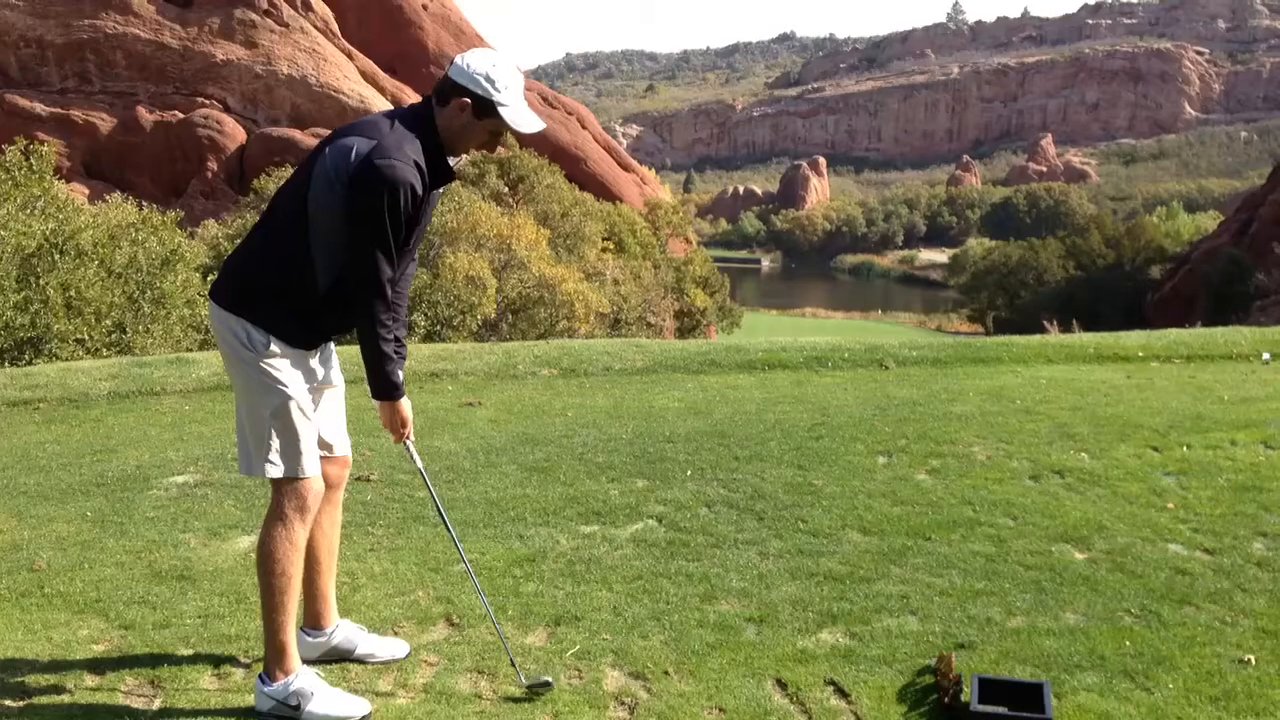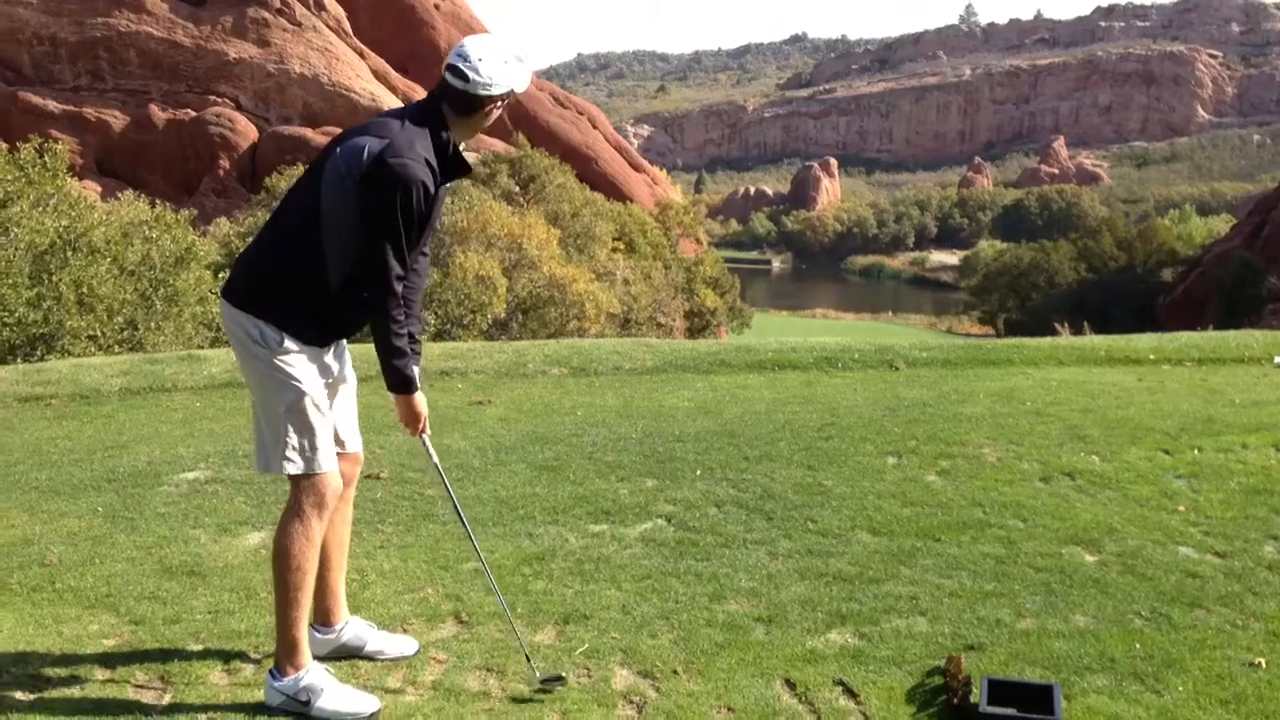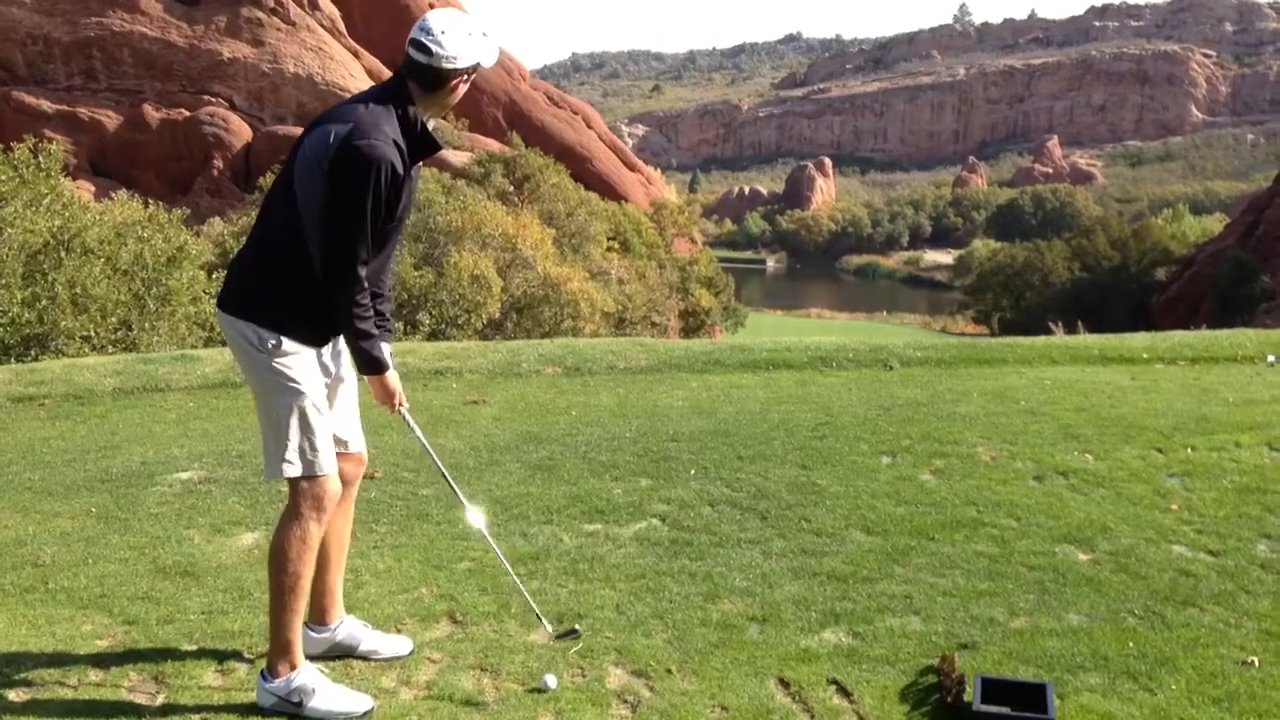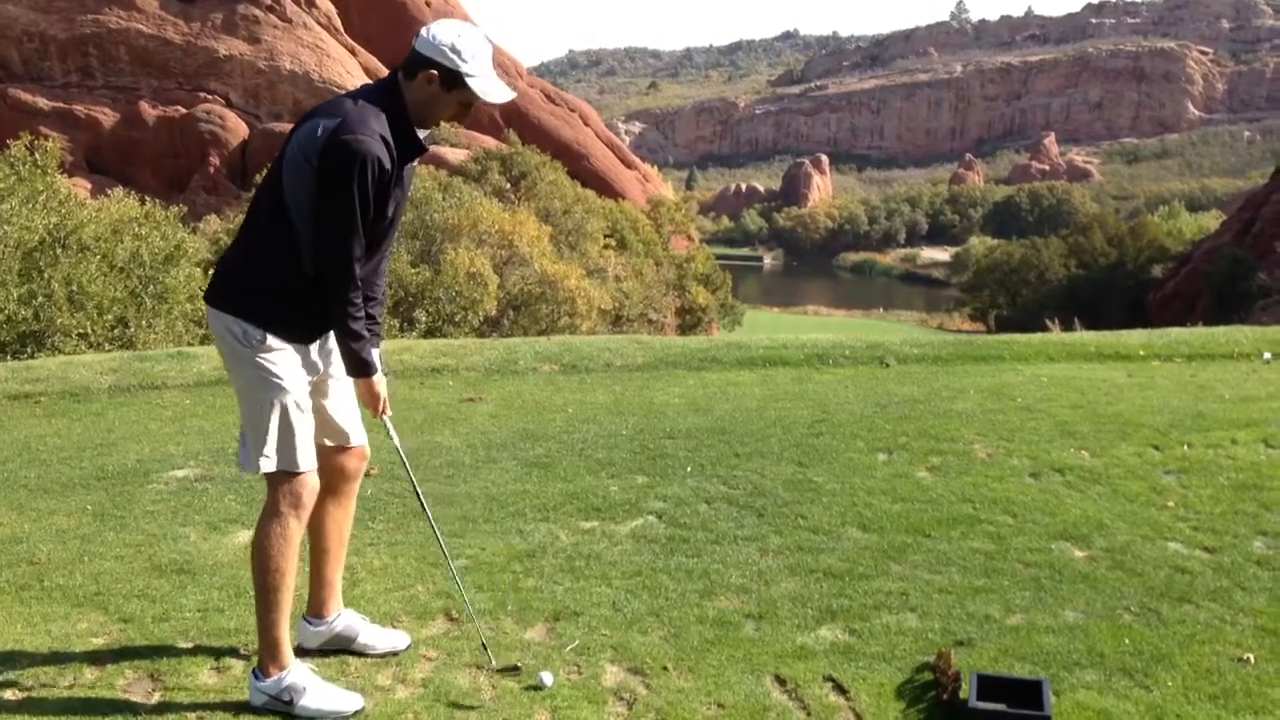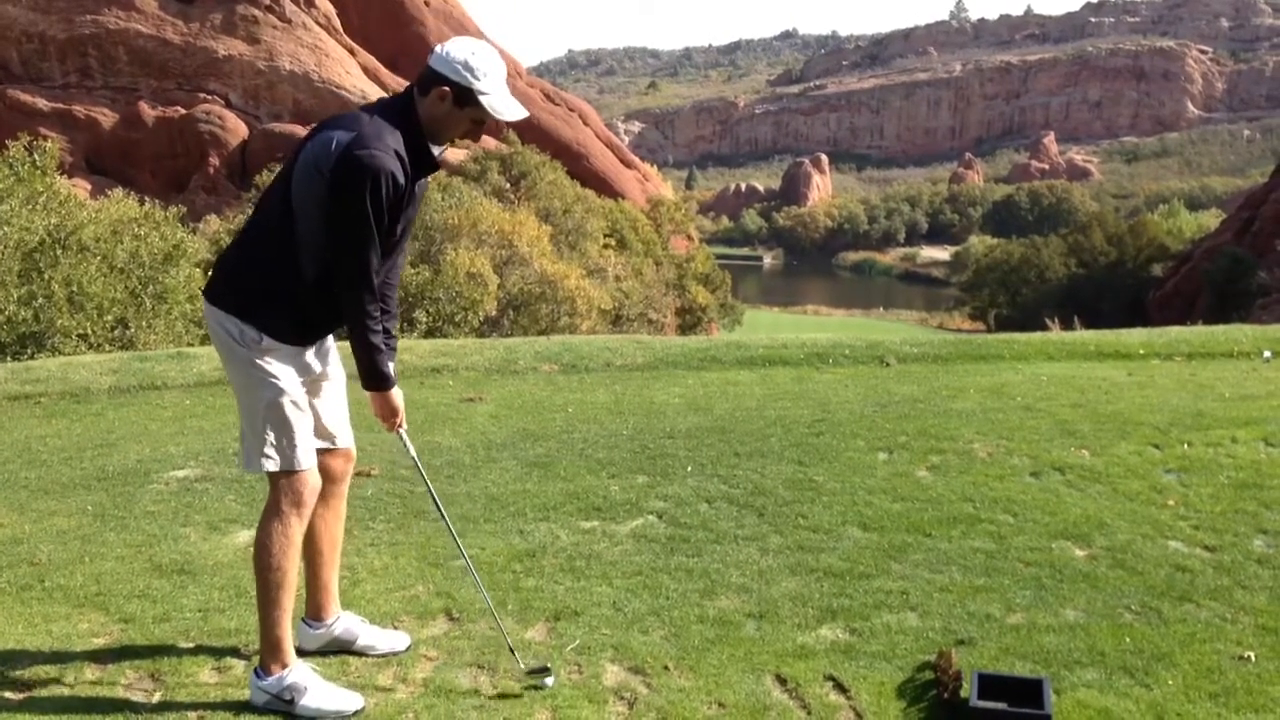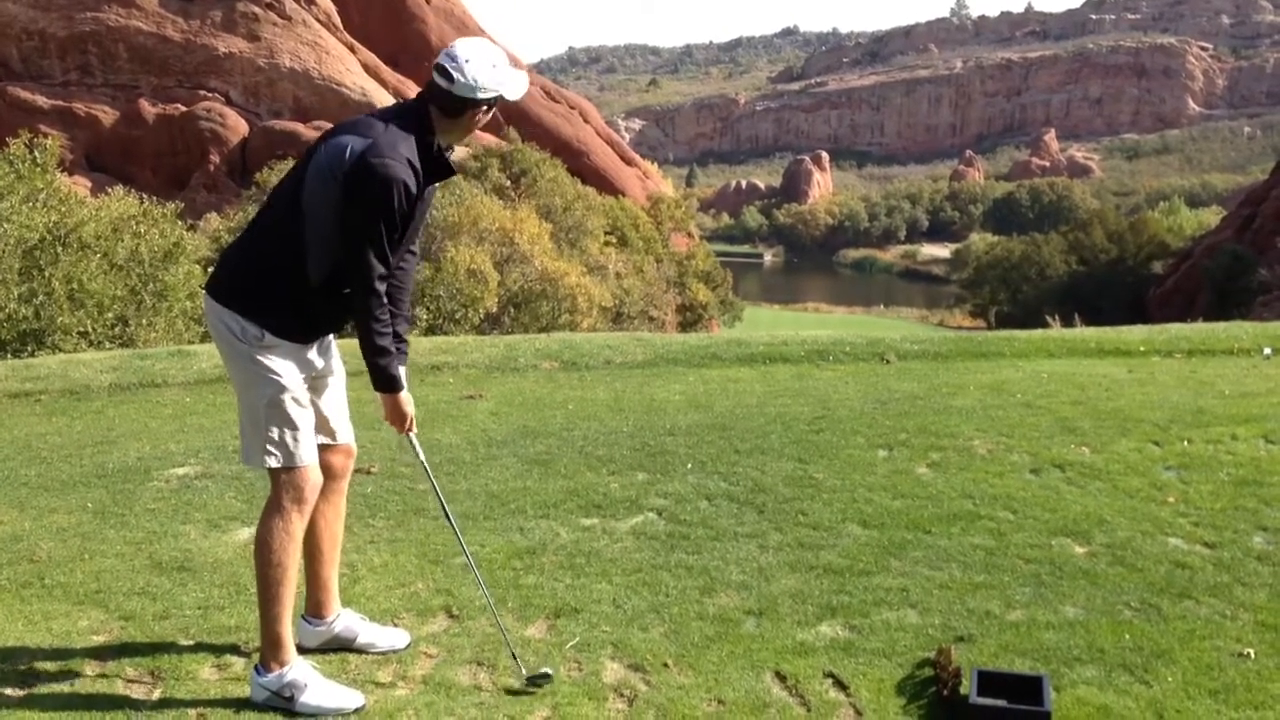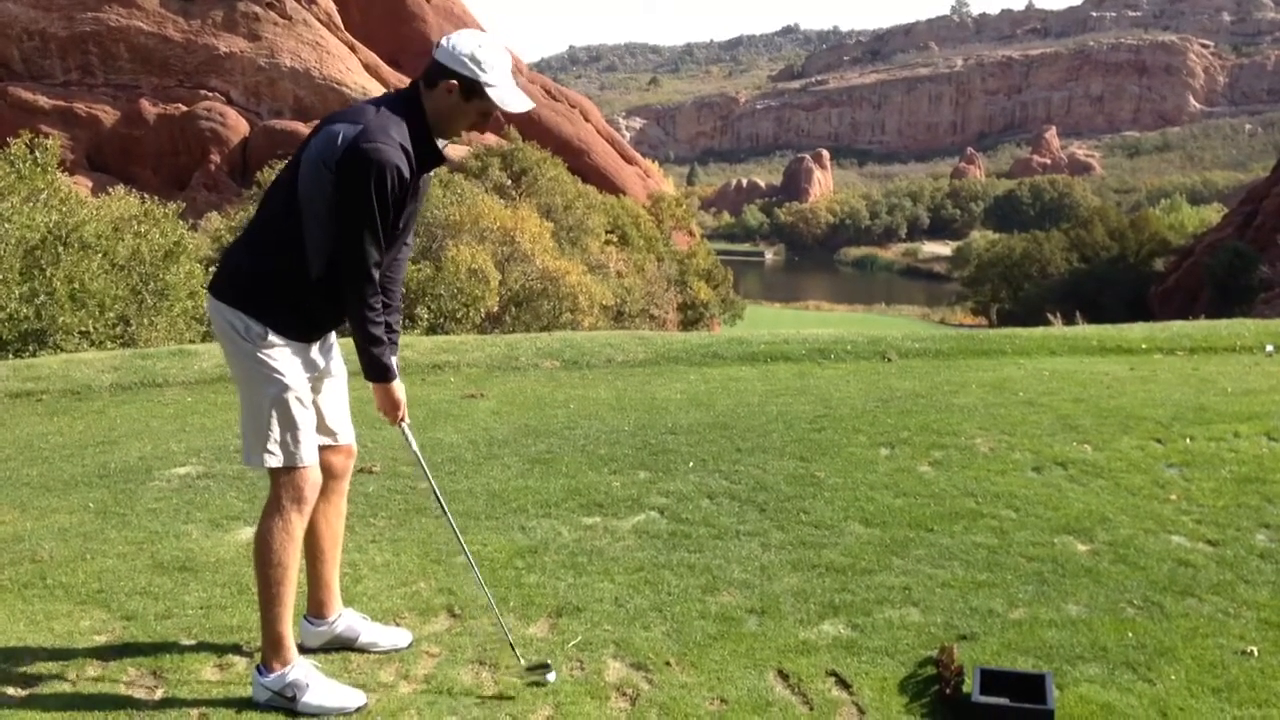
dt=0.7s
person 1, frame 1
left shoulder: (415, 153)
right shoulder: (391, 164)
left elbow: (393, 277)
right elbow: (372, 286)
left wrist: (394, 372)
right wrist: (389, 389)
left hip: (304, 323)
right hip: (264, 323)
left knee: (332, 471)
right knee: (299, 491)
left ankle: (321, 628)
person 1, frame 2
left shoulder: (420, 145)
right shoulder: (403, 164)
left elbow: (407, 269)
right elbow: (380, 282)
left wrist: (410, 366)
right wrist: (404, 385)
left hip: (314, 319)
right hip: (275, 320)
left knee: (344, 467)
right knee: (316, 487)
left ankle: (331, 624)
person 1, frame 3
left shoulder: (392, 129)
right shoulder: (370, 145)
left elbow: (369, 259)
right elbow: (342, 270)
left wrist: (380, 346)
right wrist: (376, 363)
left hip: (312, 320)
right hip: (274, 323)
left knee: (347, 468)
right knee: (317, 490)
left ankle: (326, 624)
person 1, frame 4
left shoulder: (394, 135)
right shoulder: (357, 140)
left elbow: (367, 259)
right elbow: (337, 267)
left wrist: (369, 350)
right wrist: (362, 367)
left hip: (307, 319)
right hip: (261, 319)
left knee: (347, 459)
right knee: (295, 488)
left ankle: (326, 615)
person 1, frame 5
left shoulder: (406, 146)
right shoulder: (370, 156)
left elbow: (380, 270)
right elbow: (355, 280)
left wrist: (385, 364)
right wrist: (380, 380)
left hip: (304, 321)
right hip: (259, 321)
left knee: (335, 463)
right knee: (296, 487)
left ankle: (323, 619)
person 1, frame 6
left shoulder: (414, 148)
right shoulder: (385, 164)
left elbow: (396, 265)
right elbow: (366, 283)
left wrist: (397, 366)
right wrist: (389, 385)
left hip: (304, 317)
right hip: (259, 317)
left knee: (336, 460)
right knee: (297, 483)
left ankle: (323, 616)
person 1, frame 7
left shoulder: (408, 140)
right shoulder: (377, 149)
left elbow: (389, 259)
right elbow: (358, 271)
left wrist: (388, 357)
right wrist: (381, 373)
left hip: (306, 316)
right hip: (262, 316)
left knee: (336, 459)
right knee: (297, 482)
left ankle: (325, 616)
